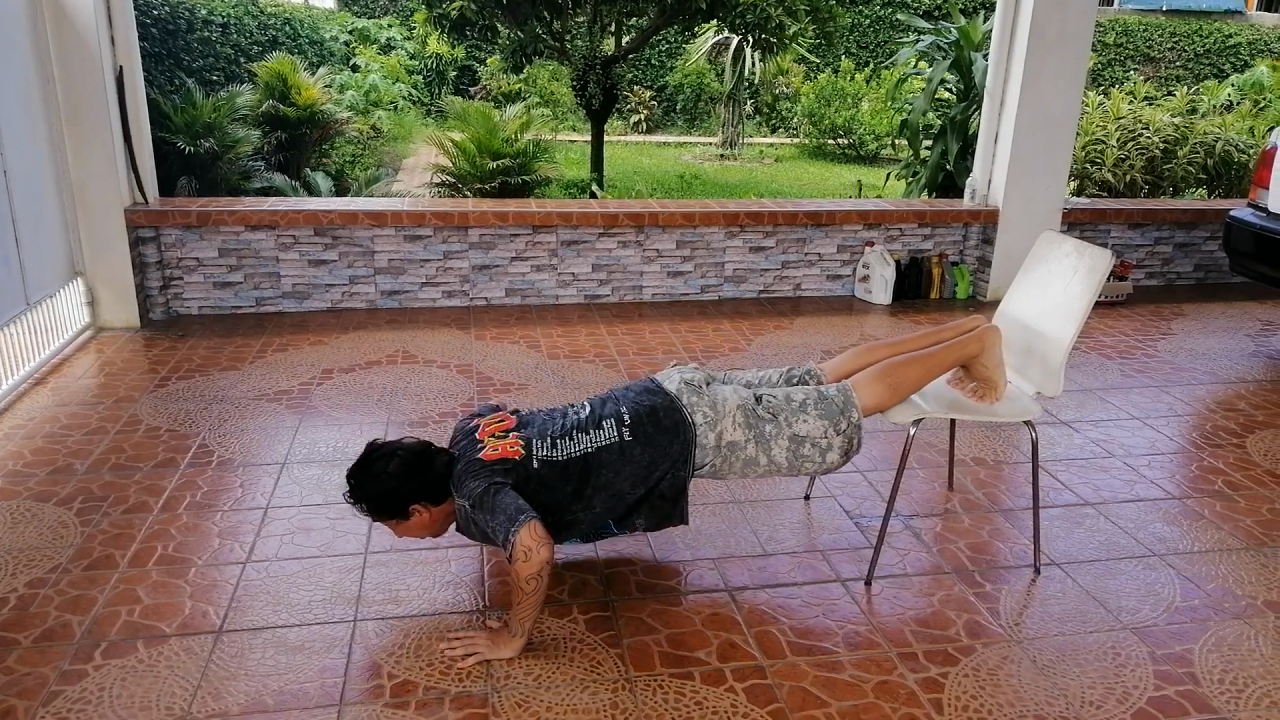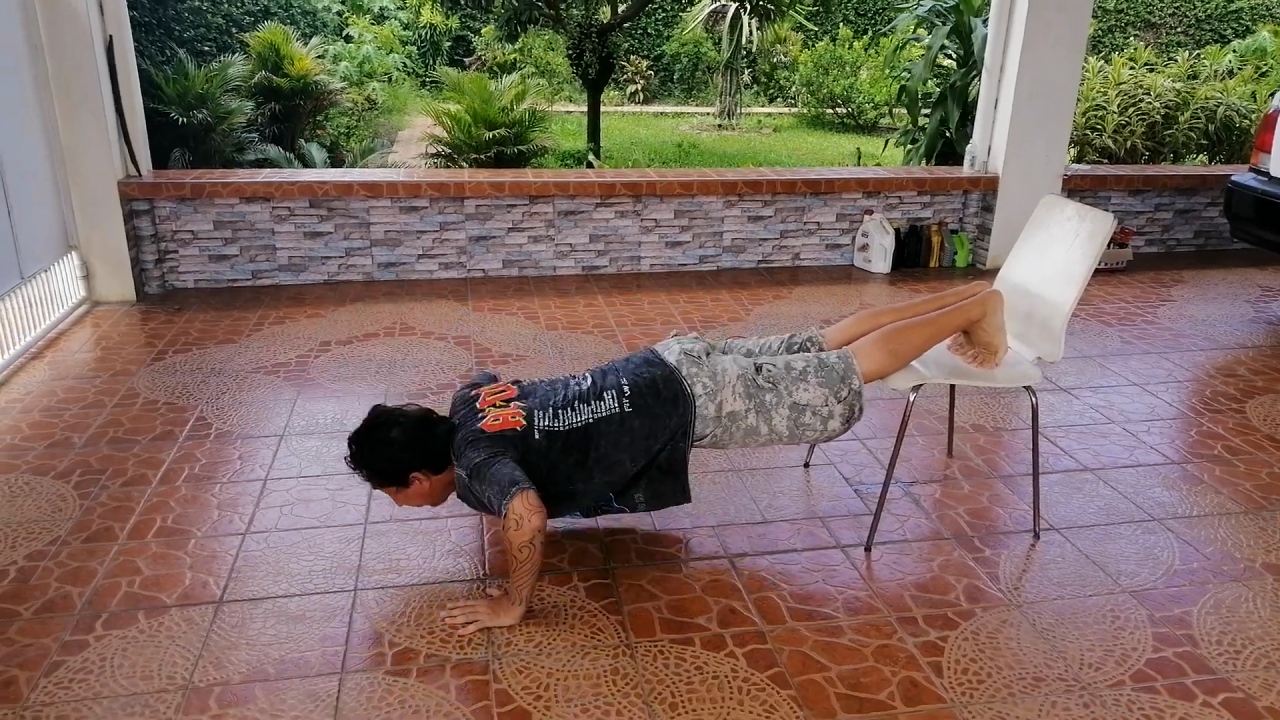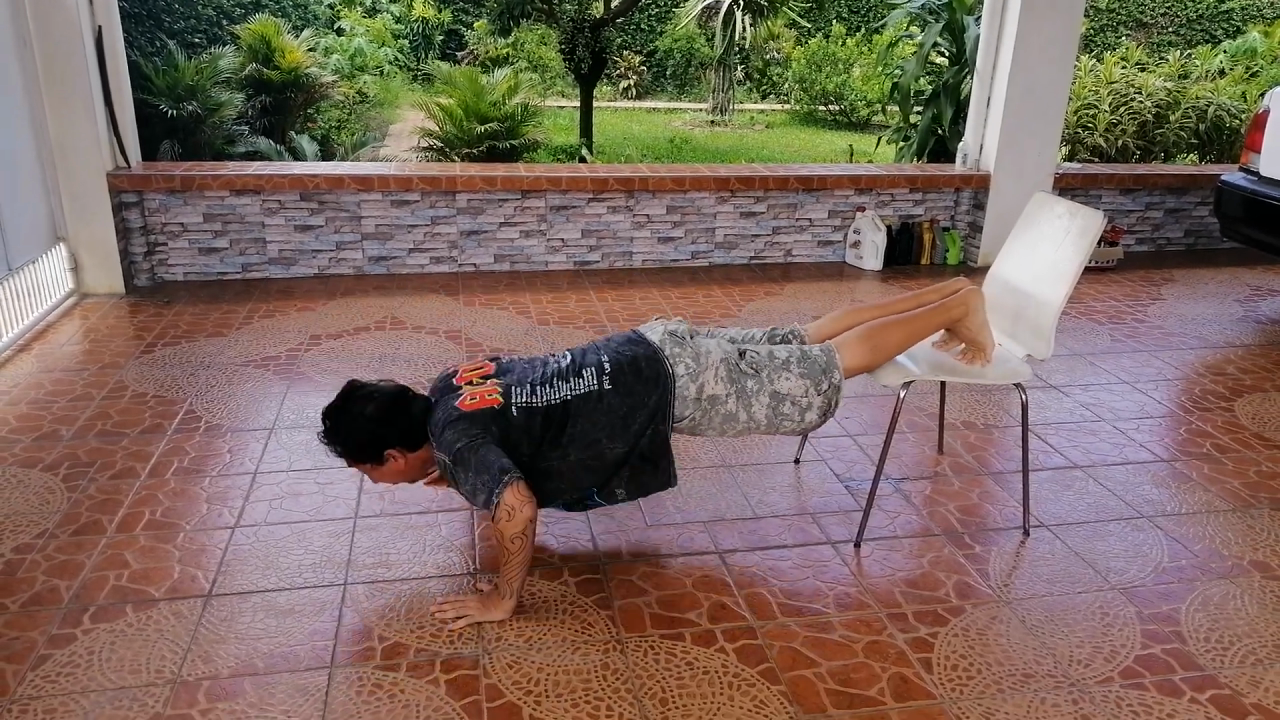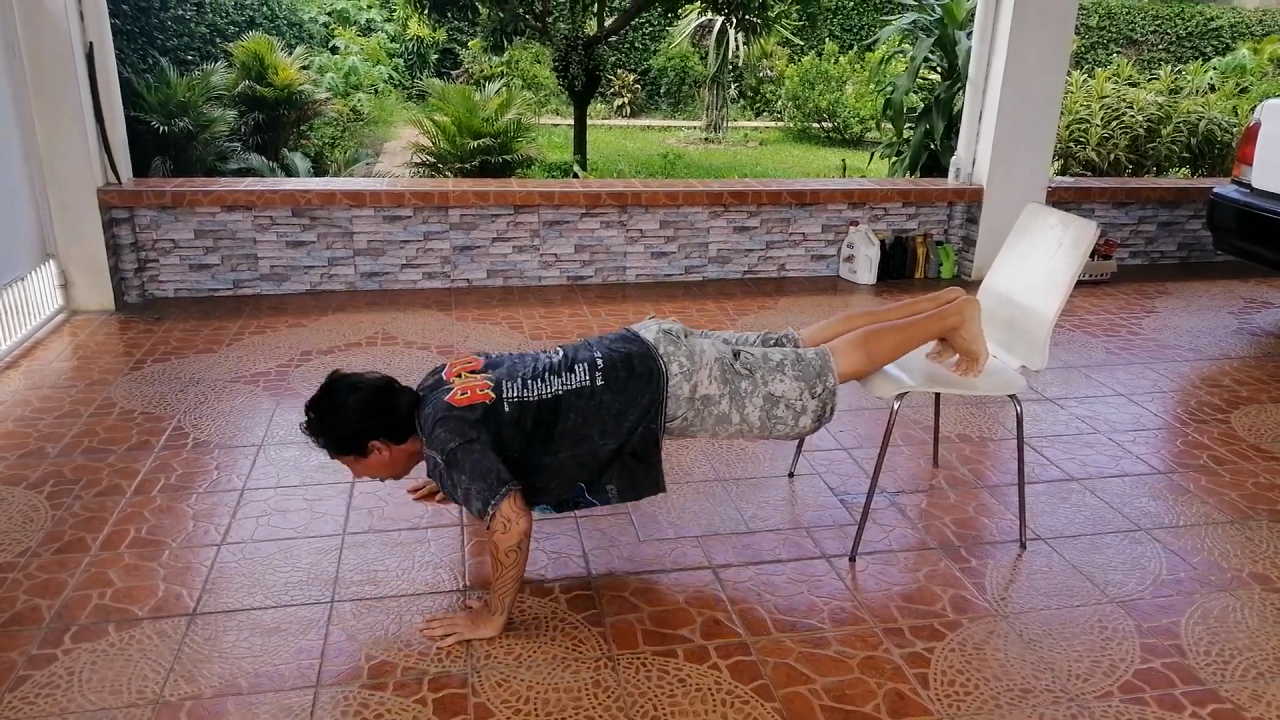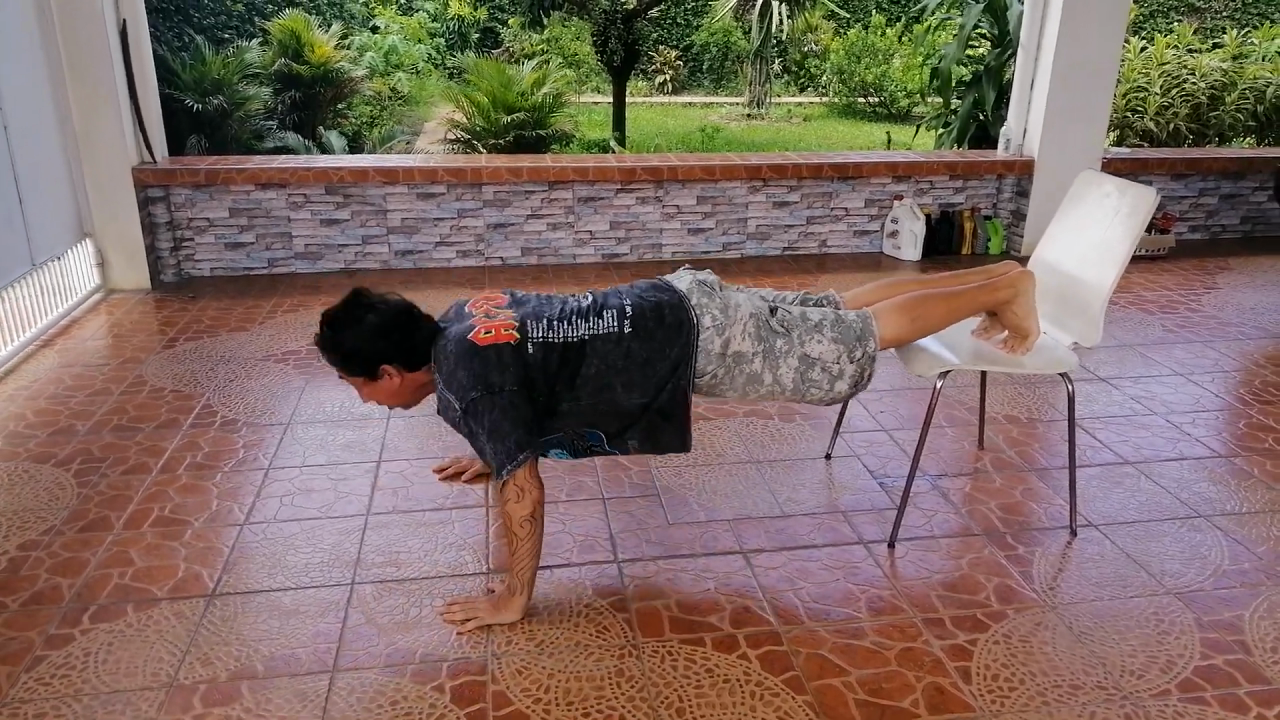
dt=1s
person 1, frame 1
left shoulder: (475, 490)
right shoulder: (466, 438)
left elbow: (534, 548)
left wrist: (513, 633)
left hip: (691, 433)
right hip: (675, 395)
left knee: (847, 411)
right knee: (822, 382)
left ankle: (975, 342)
right ankle: (962, 327)
person 1, frame 2
left shoulder: (477, 461)
right shoulder: (468, 406)
left elbow: (527, 516)
left wrist: (511, 603)
left hip: (691, 401)
right hip: (675, 366)
left knee: (847, 377)
right knee: (824, 350)
left ankle: (976, 307)
right ankle: (965, 295)
person 1, frame 3
left shoulder: (453, 439)
right shoulder: (447, 393)
left elbow: (517, 508)
left wrist: (502, 596)
right wrist: (466, 469)
left hip: (674, 385)
right hip: (658, 349)
left knee: (832, 368)
right knee: (811, 343)
left ankle: (959, 307)
right ankle: (947, 291)
person 1, frame 4
left shoulder: (445, 437)
right shoulder: (435, 390)
left elbow: (512, 520)
left wrist: (492, 613)
right wrist: (462, 481)
left hip: (665, 385)
right hip: (645, 353)
left knee: (823, 373)
right knee: (806, 350)
left ankle: (954, 314)
right ankle: (942, 301)
person 1, frame 5
left shoulder: (463, 377)
right shoulder: (457, 324)
left elbow: (524, 485)
left wrist: (514, 596)
right wrist: (492, 453)
left hip: (698, 340)
right hip: (682, 304)
left knee: (853, 347)
right knee: (842, 314)
left ankle: (1006, 288)
right ankle: (993, 273)
